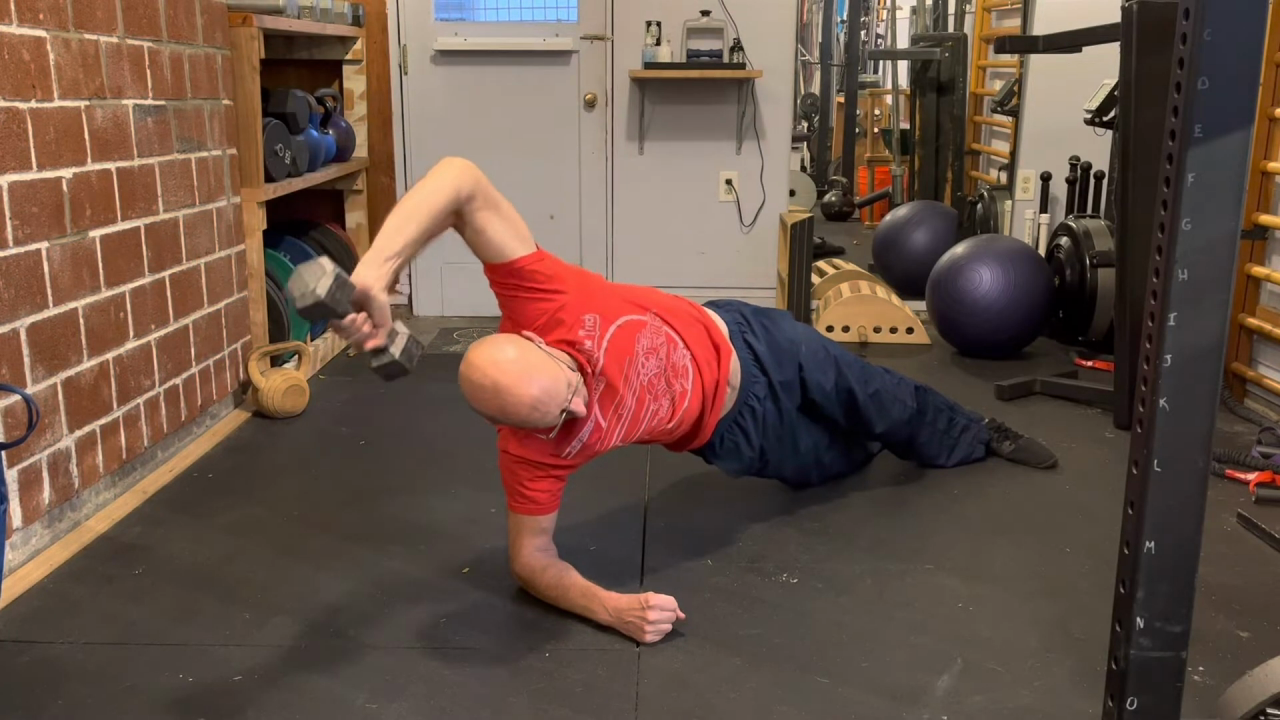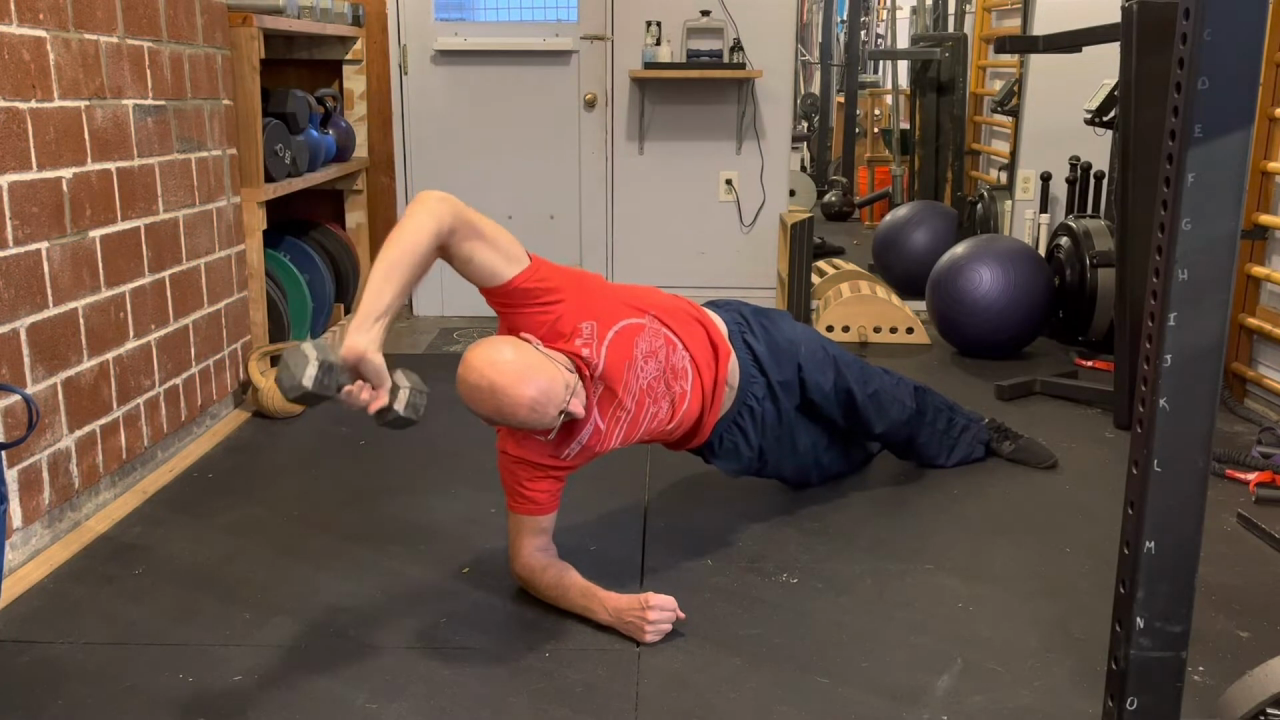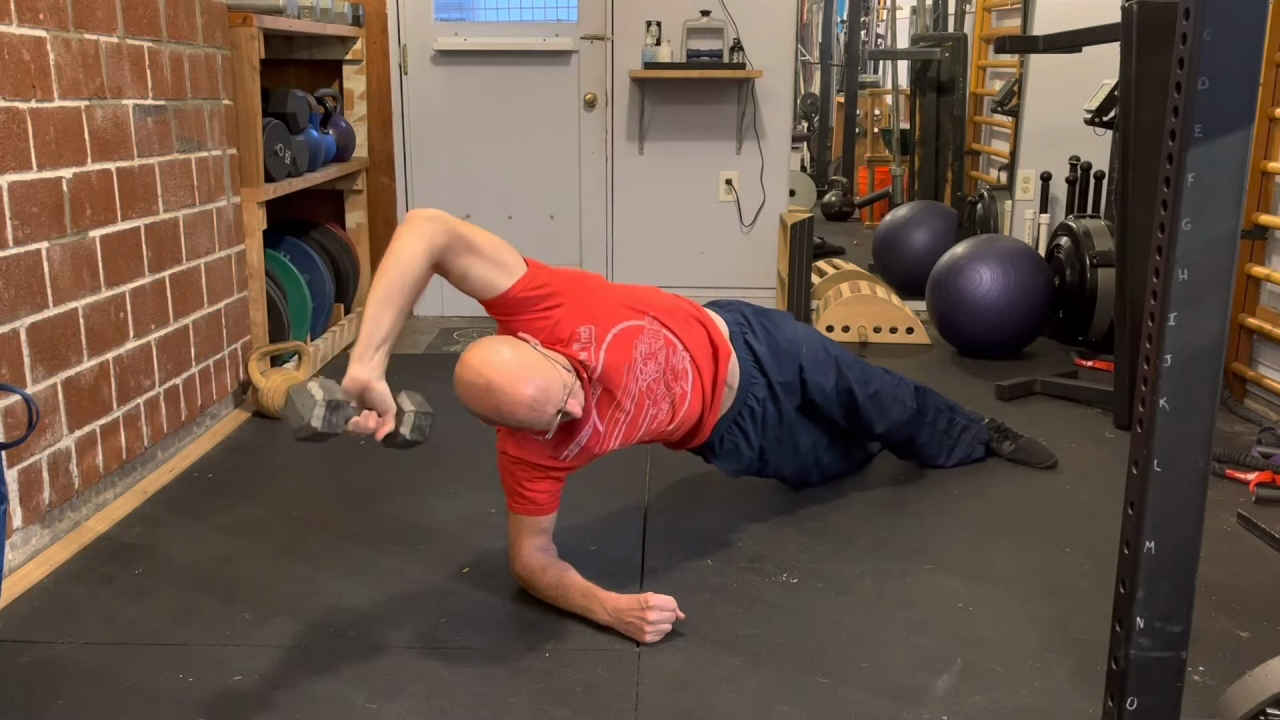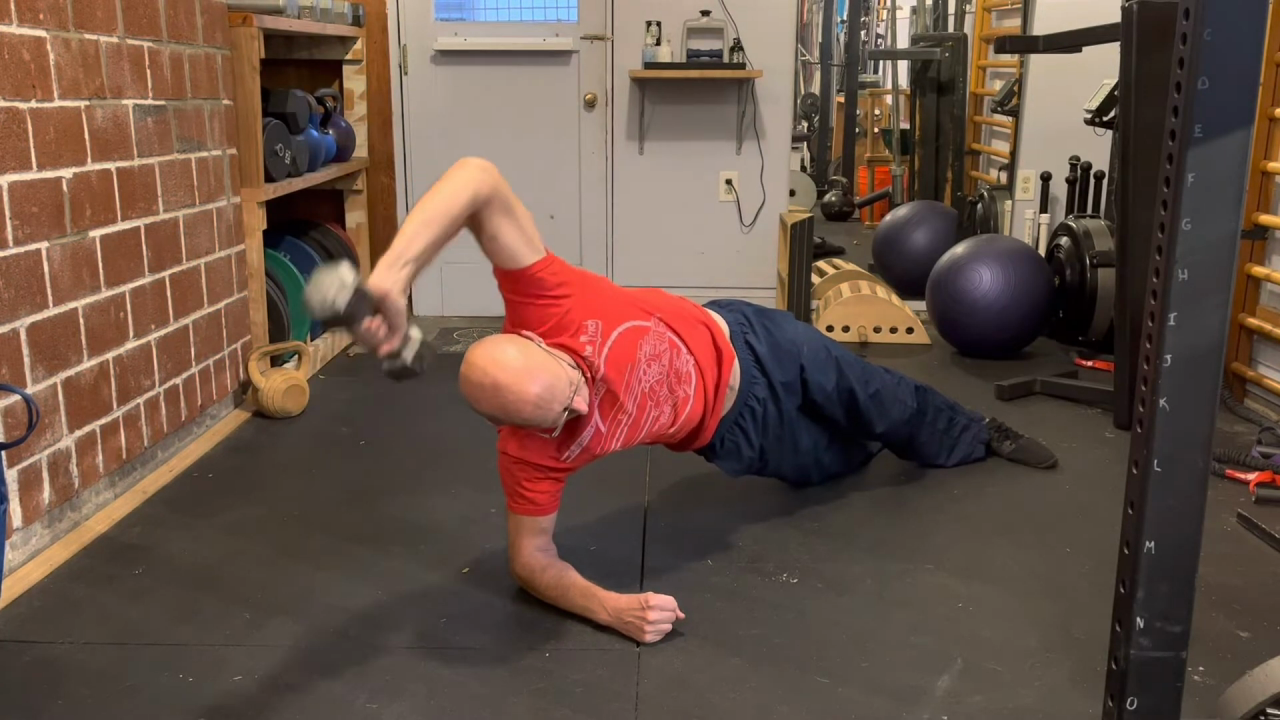
dt=0.4s
person 1, frame 1
left shoulder: (540, 303)
right shoulder: (530, 446)
left elbow: (462, 181)
right elbow: (531, 559)
left wrist: (375, 266)
right wrist: (612, 608)
left hip: (741, 343)
right hip: (731, 433)
left knee: (889, 405)
right knee: (836, 461)
left ankle: (979, 435)
right ankle: (924, 445)
person 1, frame 2
left shoulder: (538, 307)
right shoulder: (531, 447)
left elbow: (439, 212)
right elbow: (531, 558)
left wrist: (368, 327)
right wrist: (611, 608)
left hip: (742, 345)
right hip: (732, 433)
left knee: (889, 407)
right knee: (835, 461)
left ankle: (978, 435)
right ankle: (923, 444)
person 1, frame 3
left shoulder: (537, 307)
right shoulder: (529, 449)
left elbow: (428, 230)
right elbow: (531, 558)
left wrist: (370, 356)
right wrist: (610, 608)
left hip: (741, 344)
right hip: (731, 432)
left knee: (886, 404)
right knee: (838, 460)
left ankle: (979, 434)
right ankle: (924, 446)
person 1, frame 4
left shoulder: (544, 307)
right shoulder: (530, 450)
left elbow: (478, 180)
right elbow: (530, 558)
left wrist: (392, 271)
right wrist: (609, 608)
left hip: (743, 346)
right hip: (733, 432)
left knee: (888, 406)
right knee: (842, 459)
left ankle: (980, 434)
right ankle: (952, 446)
